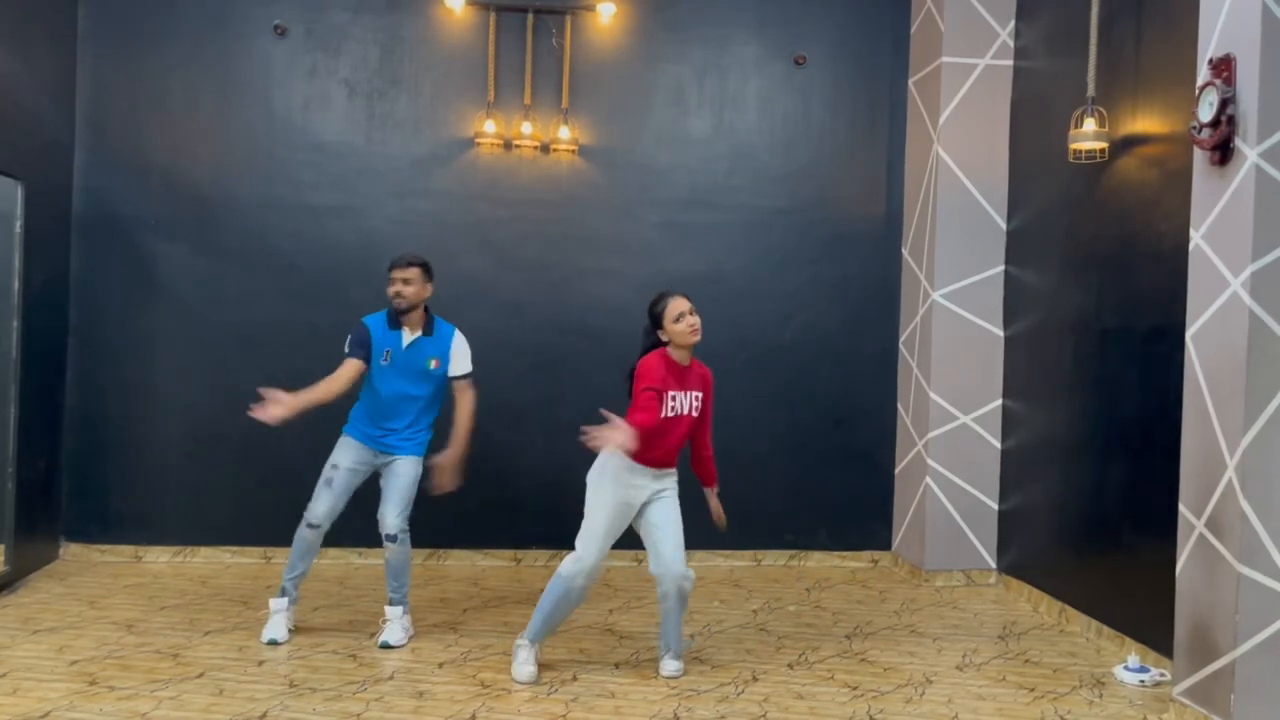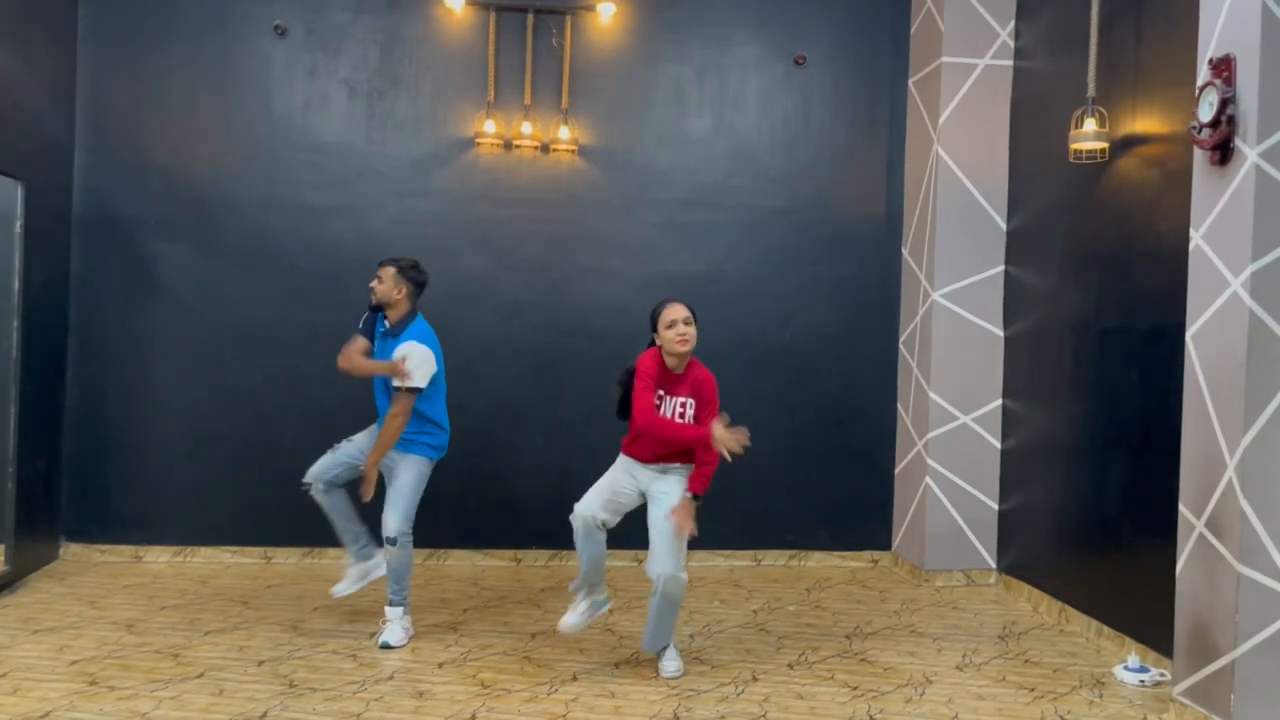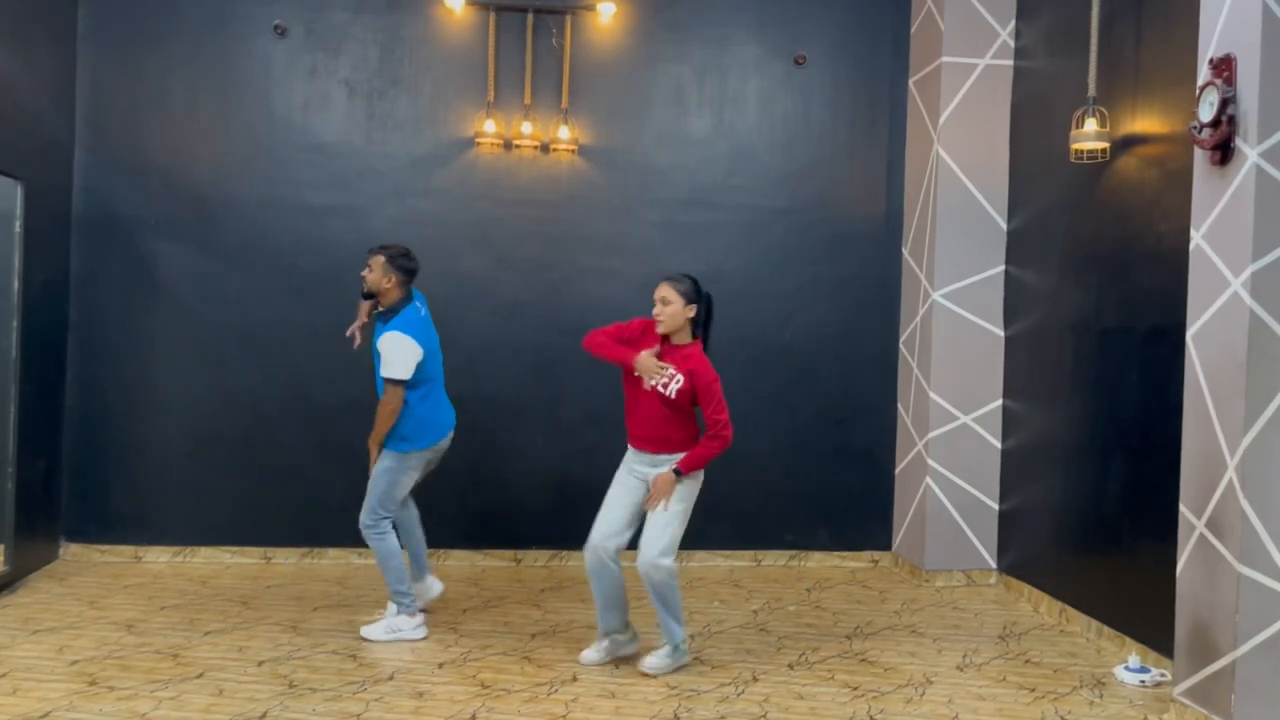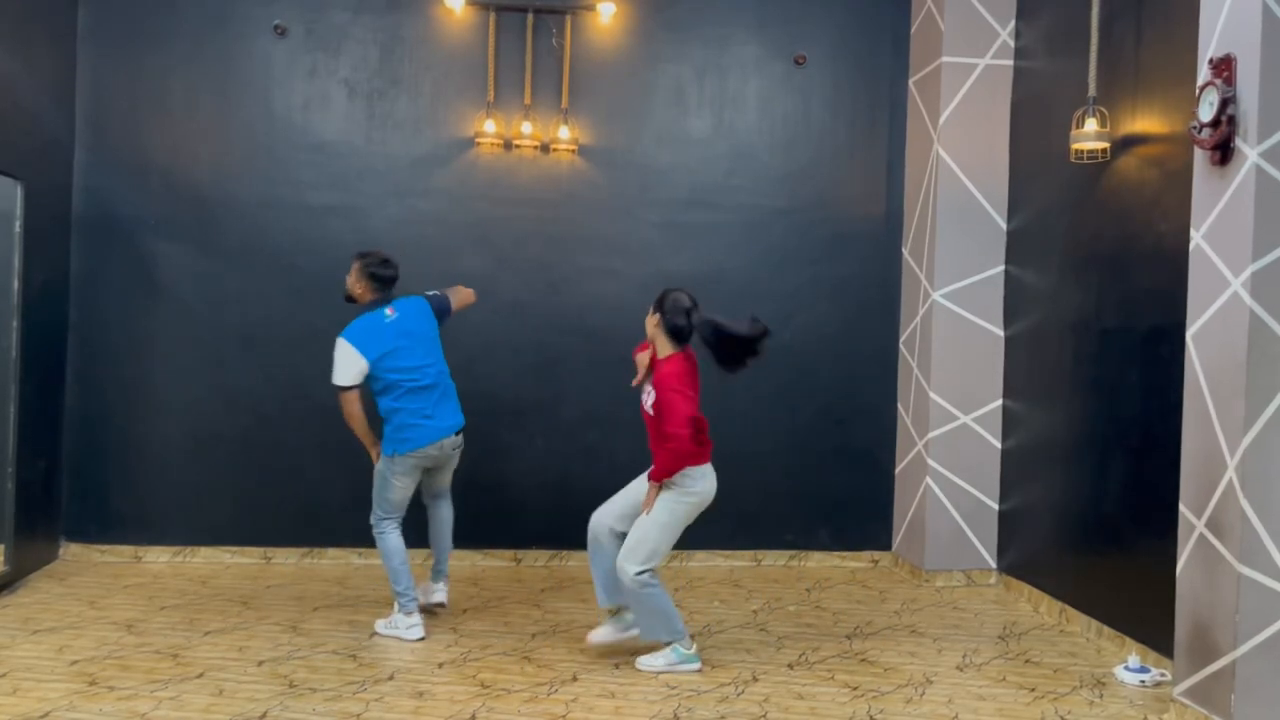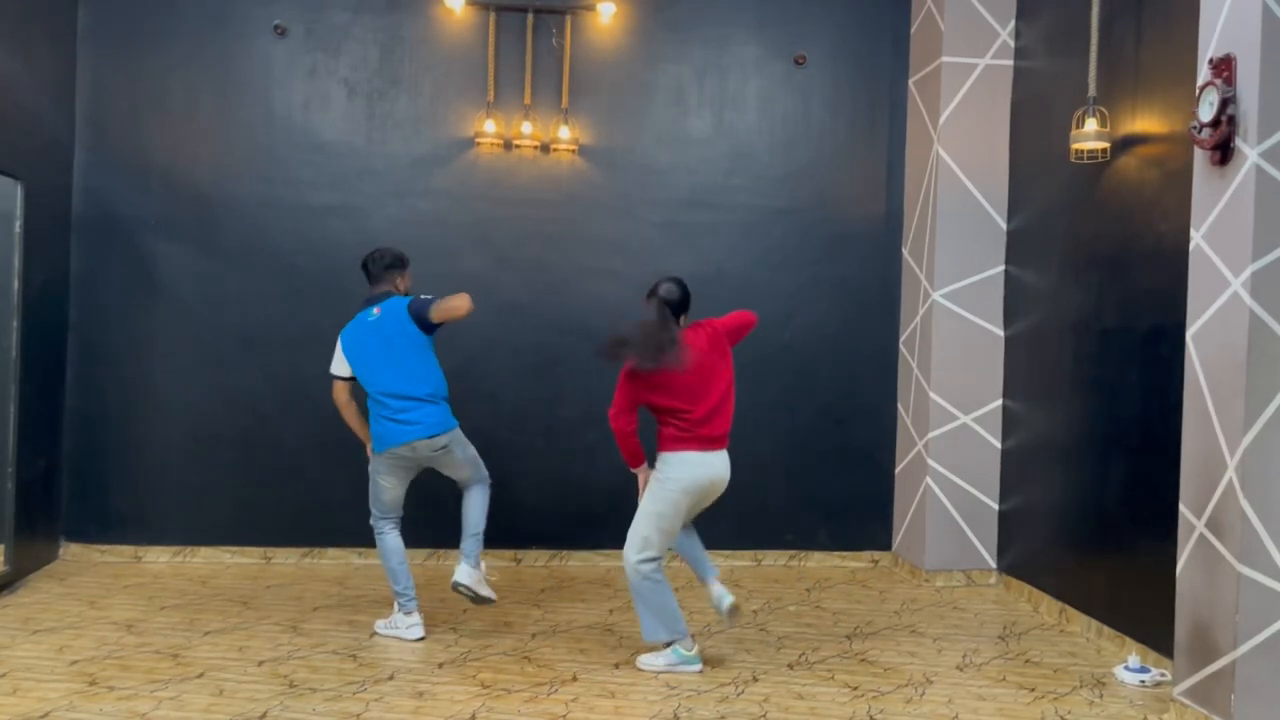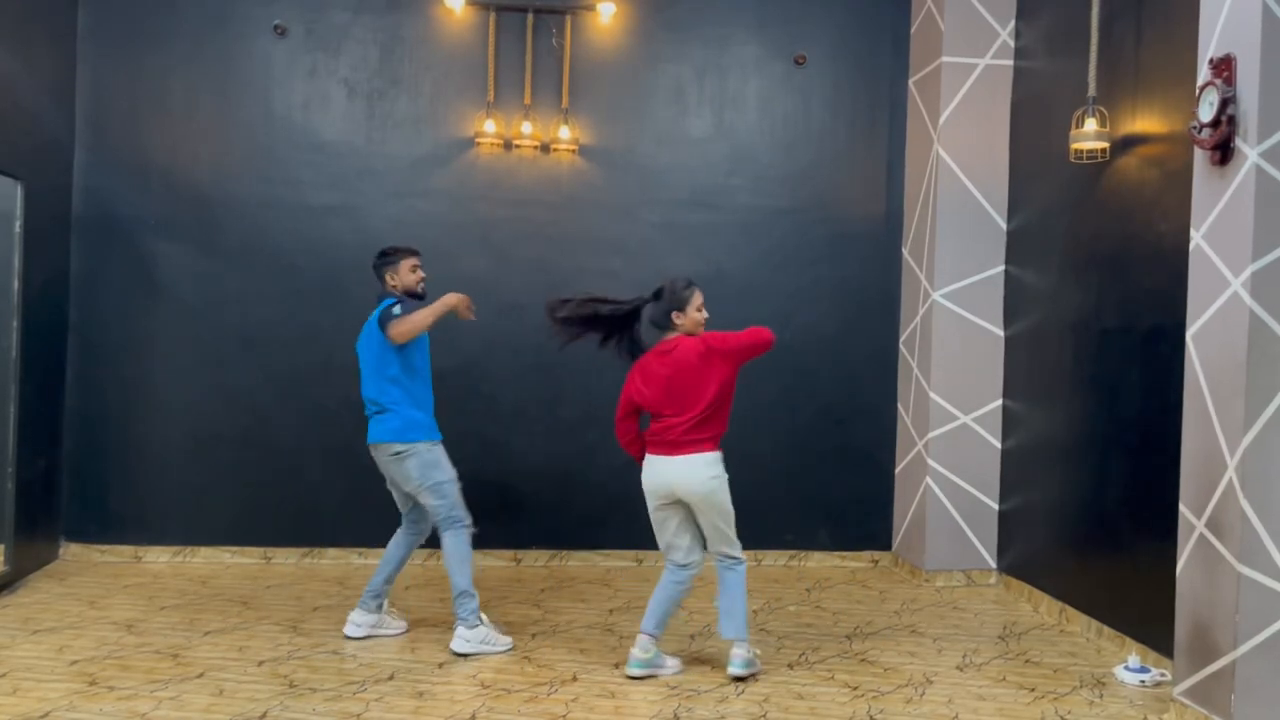
dt=0.2s
person 1, frame 1
left shoulder: (449, 339)
right shoulder: (370, 328)
left elbow: (465, 397)
right elbow: (342, 378)
left wrist: (454, 451)
right wrist: (292, 404)
left hip: (408, 448)
right hip: (360, 438)
left knee: (393, 527)
right knee: (317, 517)
left ankle: (398, 614)
right ankle: (284, 604)
person 1, frame 2
left shoulder: (414, 346)
right shoulder: (377, 319)
left elbow: (399, 413)
right elbow: (347, 359)
left wrist: (371, 466)
right wrist: (385, 367)
left hip: (417, 445)
right hip: (385, 432)
left knee: (395, 529)
right knee: (320, 479)
left ankle: (398, 615)
right ankle: (366, 559)
person 1, frame 3
left shoulder: (398, 337)
right shoulder: (407, 298)
left elbow: (391, 403)
right elbow: (372, 298)
left wrist: (374, 447)
right wrist: (365, 312)
left hip: (413, 438)
right hip: (433, 430)
left knee: (374, 522)
right knee: (395, 501)
left ankle: (405, 613)
right ankle: (421, 581)
person 1, frame 4
left shoulder: (351, 341)
right shoulder: (421, 306)
left elbow: (350, 405)
right elbow: (466, 295)
left wrist: (373, 447)
left hip: (407, 443)
right hip: (451, 432)
left knee: (386, 523)
right knee: (438, 497)
left ankle: (407, 615)
right ankle: (438, 583)
person 1, frame 5
left shoulder: (349, 334)
right shoulder: (411, 309)
left elbow: (340, 393)
right elbow: (461, 306)
left wrist: (369, 441)
right wrist: (459, 298)
left hip: (389, 443)
right hip: (439, 432)
left knee: (385, 524)
right knee: (478, 482)
left ankle: (407, 616)
right ankle: (470, 567)
person 1, frame 6
left shoulder: (381, 323)
right shoulder: (395, 312)
right elbow: (401, 332)
right wrist: (446, 302)
left hip: (384, 442)
right hip: (412, 441)
left knee: (416, 524)
right knee: (455, 523)
left ankle: (367, 612)
right ankle: (469, 627)
person 2, frame 1
left shoulder: (703, 376)
right shoulder: (652, 366)
left elbow: (701, 438)
right elbow: (645, 414)
left wrist: (710, 489)
right wrist: (628, 435)
left hip: (662, 482)
right hip: (620, 472)
left knee: (674, 573)
right knee: (584, 562)
left ankle: (671, 649)
right ankle: (529, 641)
person 2, frame 2
left shoulder: (703, 381)
right shoulder: (648, 363)
left elbow: (709, 449)
right elbow: (644, 421)
left wrist: (690, 500)
right wrist: (707, 431)
left hip: (675, 476)
right hip: (630, 467)
left knee: (667, 571)
right knee: (586, 514)
left ankle: (662, 645)
right ankle: (591, 594)
person 2, frame 3
left shoulder: (700, 368)
right shoulder: (645, 332)
left elbow: (721, 434)
right elbow: (593, 340)
left wrist: (676, 474)
right wrist: (634, 359)
left hip: (679, 468)
right hip: (635, 460)
left knee: (653, 559)
right knee: (600, 546)
left ankle: (675, 644)
right ankle: (616, 636)
person 2, frame 4
left shoulder: (672, 373)
right shoulder: (668, 354)
left elbow: (677, 441)
right elbow: (651, 346)
left wrist: (654, 480)
right wrist: (647, 356)
left hip: (687, 481)
right hip: (669, 474)
left knee: (633, 565)
right knee: (602, 524)
left ankle: (681, 648)
right ankle: (623, 615)
person 2, frame 5
left shoulder: (639, 365)
right shoulder: (712, 336)
left elbow: (620, 421)
right elbow: (749, 318)
left wrist: (639, 467)
left hip: (679, 468)
right hip: (718, 463)
left knee: (640, 556)
right knee: (672, 521)
left ankle: (682, 648)
right ankle: (715, 588)
person 2, frame 6
left shoulder: (643, 366)
right shoulder: (711, 347)
left elbow: (625, 424)
right elbow: (764, 338)
right wrist: (724, 348)
left hip: (658, 470)
right hip: (703, 468)
left knee: (682, 562)
right knee: (728, 557)
left ankle: (644, 650)
right ankle: (739, 650)
